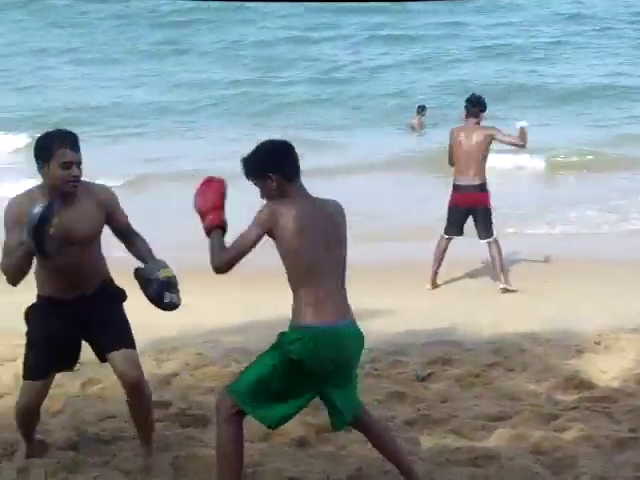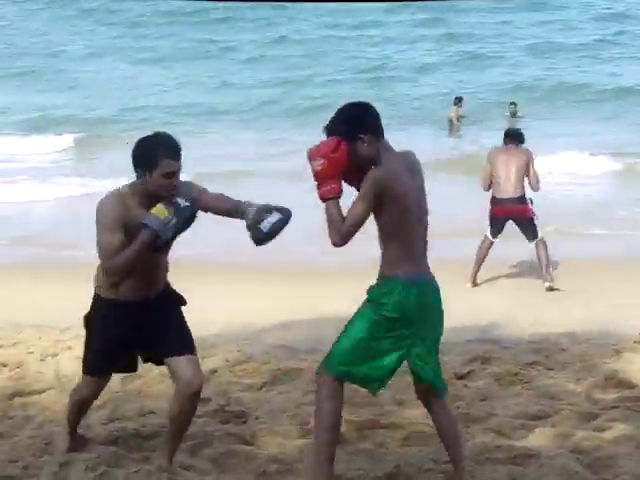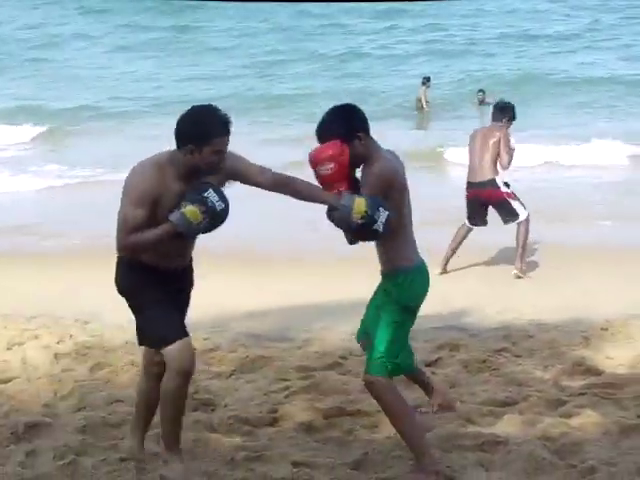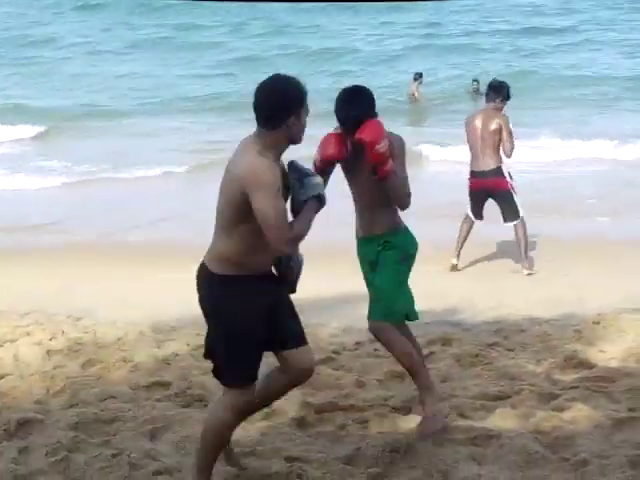
dt=0.3s
person 1, frame 1
left shoulder: (274, 212)
right shoulder: (335, 210)
left elbow: (221, 263)
left wrist: (211, 221)
left hip: (305, 339)
right hip: (347, 335)
left knee: (228, 408)
right knee: (352, 412)
person 1, frame 2
left shoulder: (378, 177)
right shoulder: (410, 161)
left elbow: (340, 237)
left wrist: (328, 186)
right wrist: (353, 178)
left hip: (394, 295)
right hip: (427, 293)
left knee: (328, 377)
right knee: (431, 392)
person 1, frame 3
left shoulder: (383, 171)
right shoulder: (384, 162)
left elbow: (355, 231)
right elbow: (363, 220)
left wrist: (334, 183)
right wrist: (334, 183)
left hip: (402, 279)
right hip: (404, 274)
left knee: (377, 379)
right knee: (370, 341)
right ankle: (435, 393)
person 1, frame 4
left shoulder: (393, 143)
right shoulder: (342, 142)
left elbow: (403, 201)
left wrist: (383, 162)
right wrist: (322, 163)
left hip: (394, 241)
right hip: (366, 243)
left knee: (381, 324)
right knee: (393, 320)
left ankle: (430, 403)
right ankle: (425, 385)
person 2, frame 1
left shoulder: (100, 196)
left elbow: (130, 236)
left wrist: (154, 266)
left hip: (101, 298)
right hip: (52, 307)
left knee: (132, 377)
right knee: (31, 398)
left ankle: (147, 451)
right ankle: (31, 444)
person 2, frame 2
left shoulder: (186, 194)
right shoulder: (113, 206)
left elbow: (228, 205)
right elbow: (113, 272)
left wrist: (252, 212)
right wrist: (150, 232)
left hip: (161, 300)
right hip: (115, 308)
left knee: (191, 383)
right knee: (89, 389)
left ankle: (165, 458)
right ankle: (71, 435)
person 2, frame 3
left shoulder: (223, 165)
right shoulder: (147, 176)
left elbow: (278, 181)
right elbow: (124, 245)
left wrist: (335, 198)
right wrist: (177, 221)
left hip: (179, 272)
right hip: (142, 273)
left knee: (157, 361)
right knee: (182, 356)
left ankle: (137, 440)
right ankle: (171, 450)
person 2, frame 4
left shoulder: (261, 151)
right shoulder: (258, 169)
right elbow: (282, 244)
right wrist: (312, 206)
left hip: (260, 278)
right hip: (226, 286)
left knee: (302, 365)
right knee: (237, 397)
left ankle: (224, 428)
person 3, frame 1
left shoulder: (454, 133)
right shoulder: (488, 132)
right elbow: (520, 143)
right wrist: (522, 129)
left hip: (458, 191)
right hip: (479, 191)
left knee: (446, 236)
right knee: (489, 238)
left ankle: (432, 279)
right ankle: (503, 281)
person 3, frame 2
left shoulder: (493, 153)
right shoulder: (526, 153)
left elbow: (485, 186)
right elbow: (535, 187)
left hip: (497, 203)
right hip: (519, 203)
left knee: (489, 237)
right knee: (537, 240)
left ankle: (473, 278)
right ankle: (547, 279)
person 3, frame 3
left shoulder: (475, 133)
right shoulder: (502, 132)
right elbow: (504, 164)
right wrist: (511, 151)
left hip: (472, 187)
right hip: (492, 185)
left knee: (469, 224)
right knee: (523, 218)
left ankle: (444, 264)
right ankle: (519, 266)
person 3, frame 4
left shoulder: (470, 119)
right shoulder: (501, 119)
right elbow: (508, 152)
right wrist: (510, 136)
left hip: (475, 176)
right hip: (496, 175)
left knee: (471, 217)
right knee: (517, 219)
left ankle: (456, 257)
right ankle: (525, 264)
